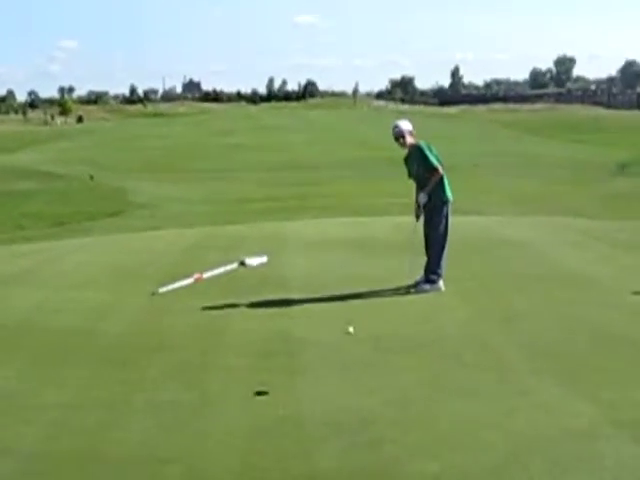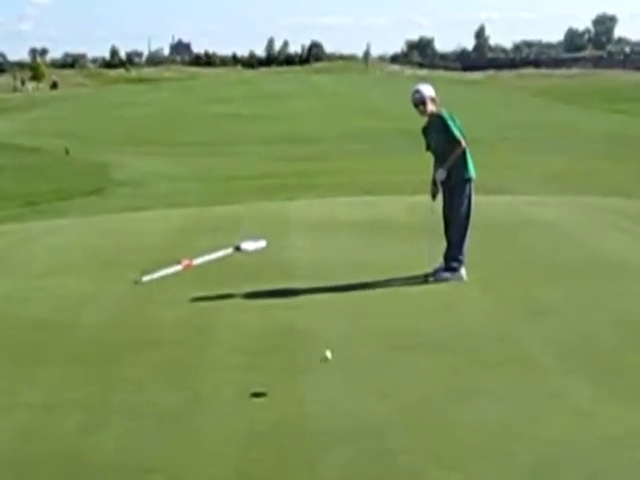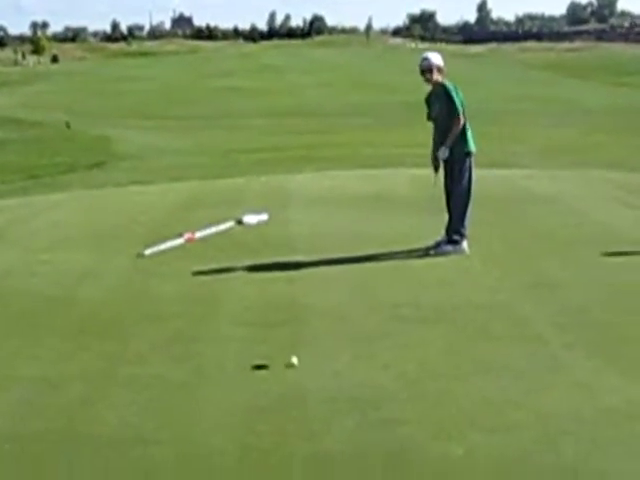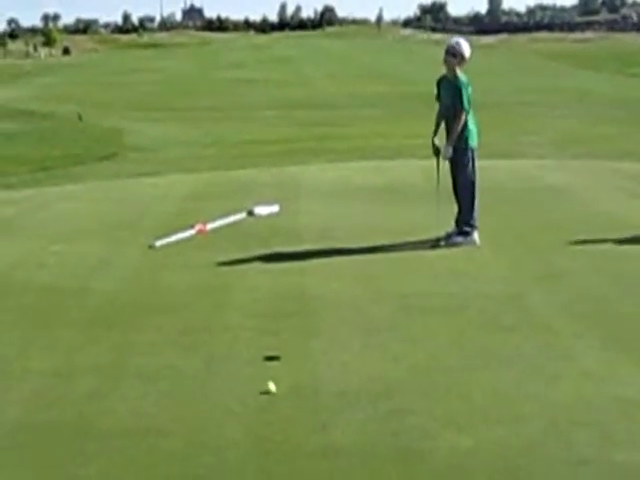
dt=0.4s
person 1, frame 1
left shoulder: (422, 148)
right shoulder: (408, 158)
left elbow: (439, 171)
left wrist: (424, 193)
right wrist: (417, 205)
left hip: (439, 198)
right hip: (428, 200)
left knee: (437, 239)
right knee: (429, 238)
left ankle: (435, 279)
right ankle: (429, 275)
person 1, frame 2
left shoulder: (444, 118)
right shoulder: (427, 128)
left elbow: (461, 145)
left wrist: (444, 169)
right wrist: (434, 181)
left hip: (461, 175)
right hip: (448, 178)
left knee: (458, 221)
right knee: (449, 220)
left ankle: (456, 267)
right ankle: (450, 262)
person 1, frame 3
left shoulder: (449, 90)
right shoulder: (430, 97)
left elbow: (460, 119)
left wrist: (445, 147)
right wrist: (434, 153)
left hip: (461, 149)
right hip: (447, 151)
left knee: (459, 194)
right knee: (450, 194)
left ankle: (458, 240)
right ankle: (451, 235)
person 1, frame 4
left shoulder: (461, 83)
right shoulder: (442, 81)
left elbow: (461, 115)
left wrist: (449, 144)
right wrist: (434, 136)
left hip: (464, 140)
right hip: (454, 141)
left knee: (466, 186)
right knee: (458, 185)
left ankle: (468, 232)
right ankle: (462, 226)
